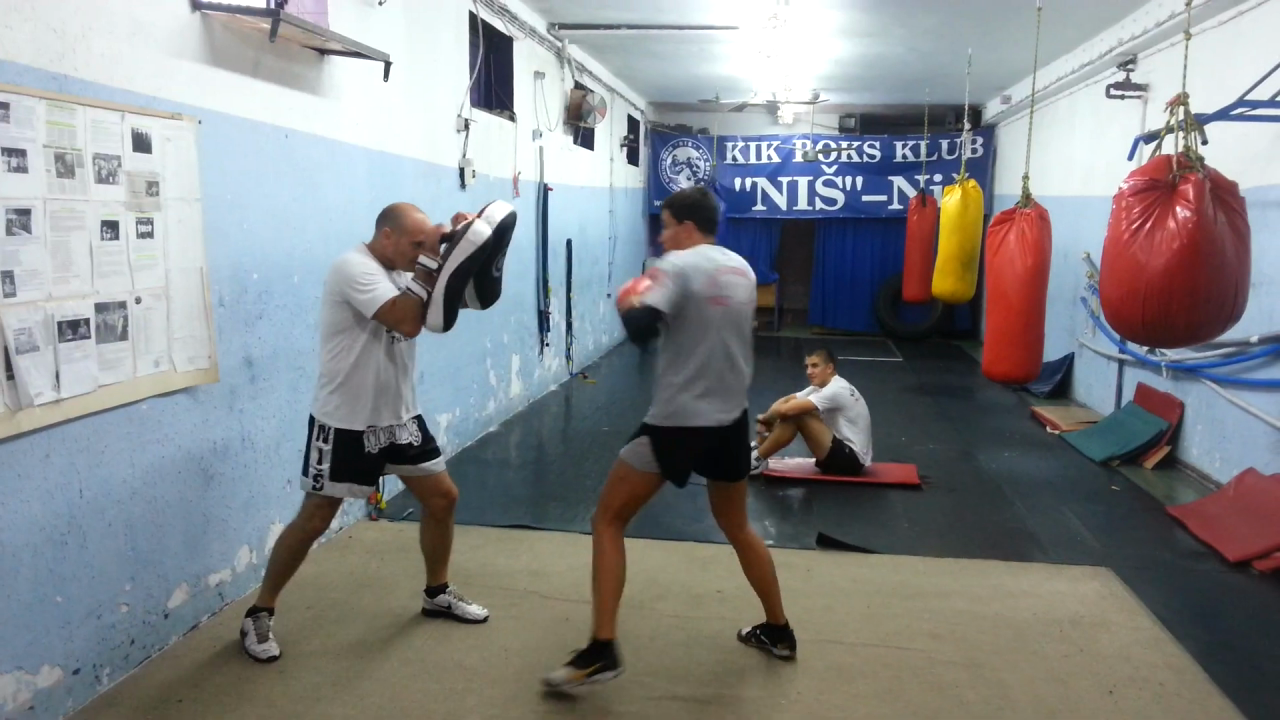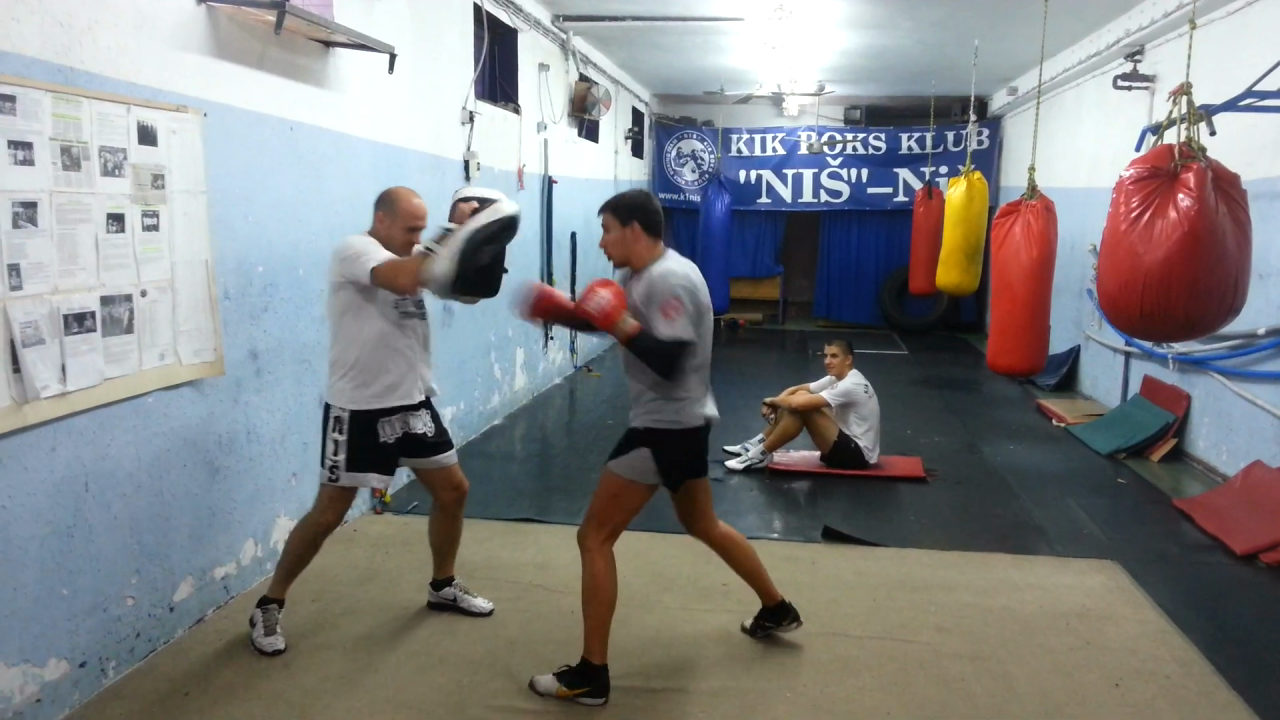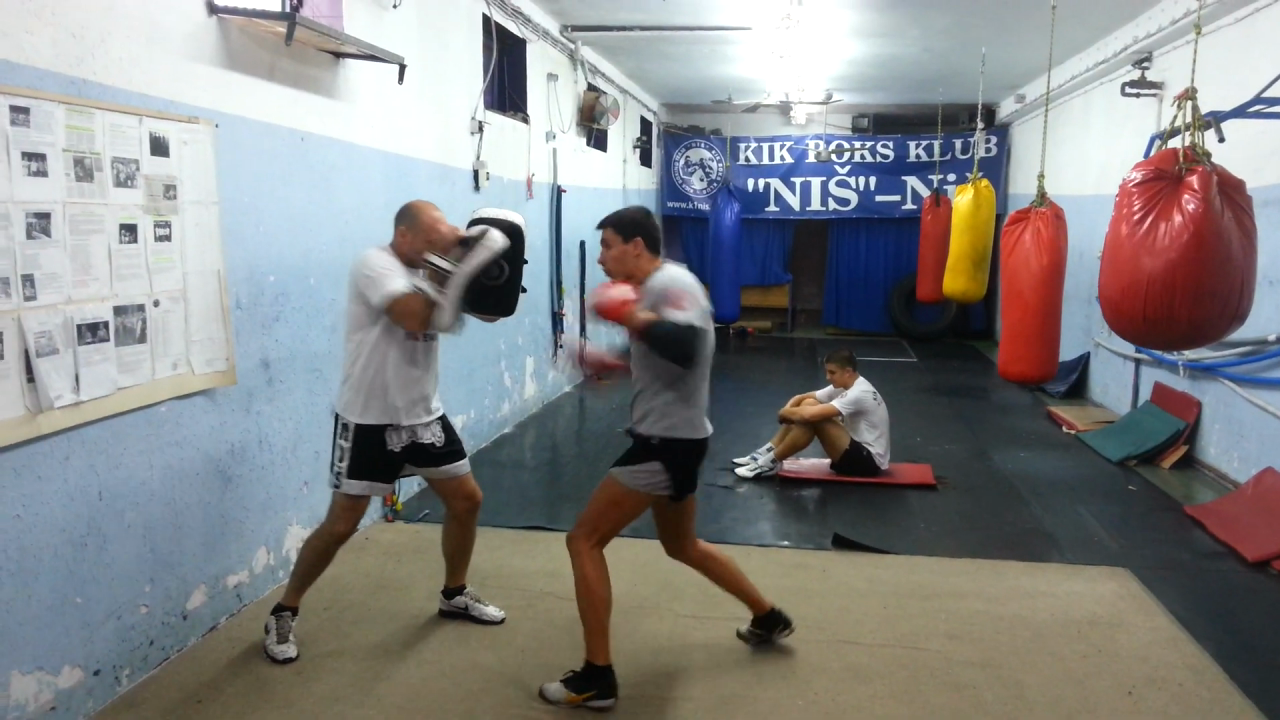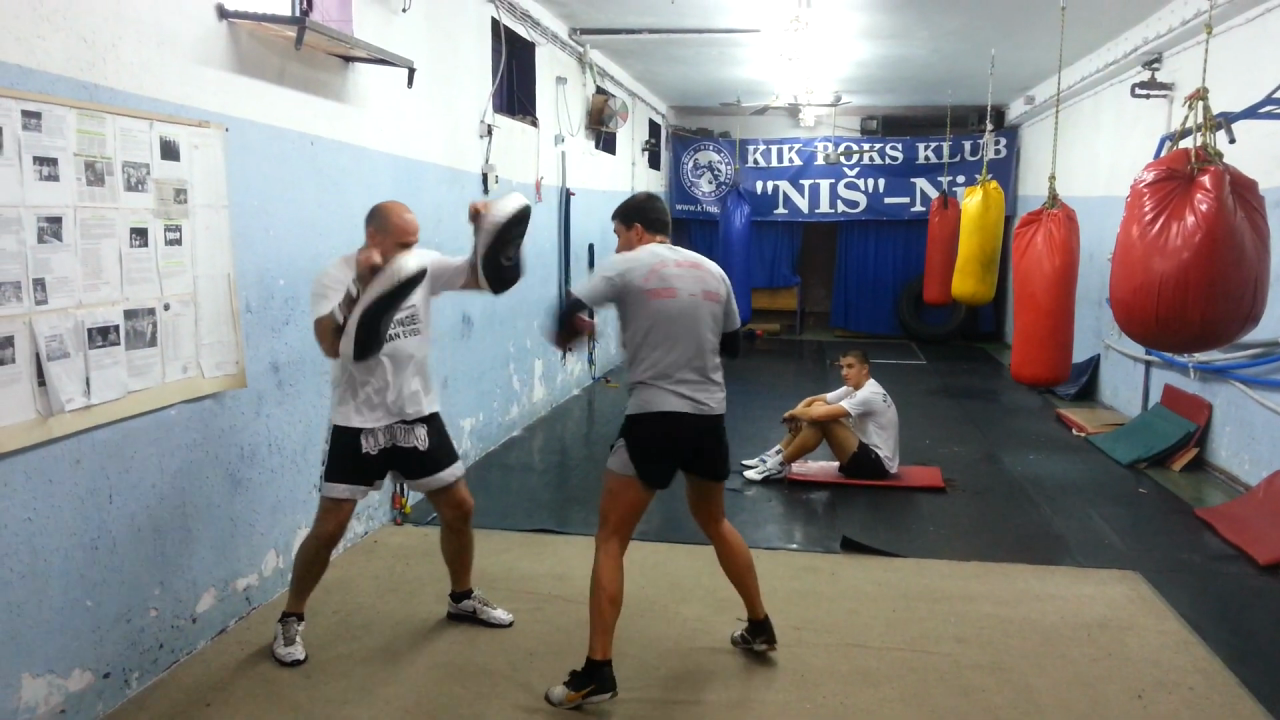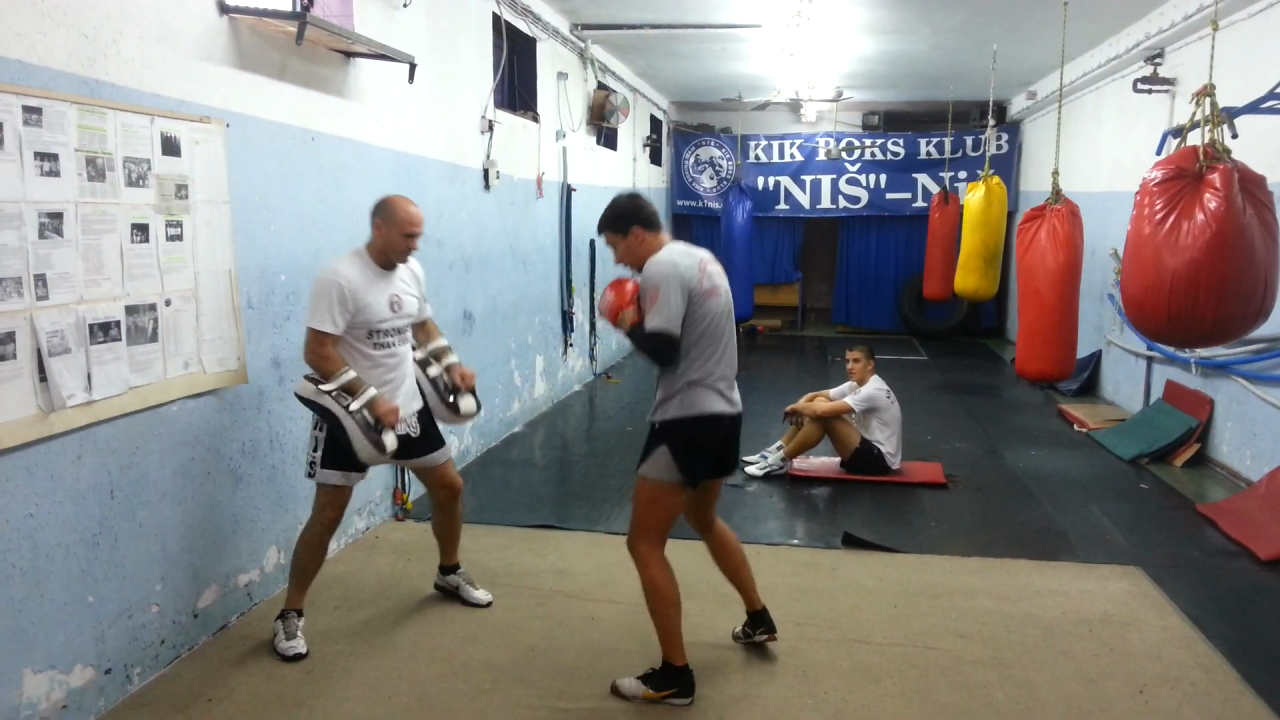
dt=0.4s
person 1, frame 1
left shoulder: (678, 265)
right shoulder: (742, 269)
left elbow: (643, 328)
left wrist: (633, 300)
left hip: (676, 423)
right hip: (731, 420)
left knee: (607, 521)
right knee: (737, 526)
left ankle: (601, 650)
right ankle: (779, 630)
person 1, frame 2
left shoulder: (668, 279)
right shoulder: (639, 272)
left elbow: (669, 362)
right elbow: (600, 314)
left wrist: (619, 323)
right wrist: (565, 309)
left hip: (665, 429)
right hip: (687, 425)
left knee: (594, 537)
right knee: (704, 525)
left ankle: (592, 674)
right ankle: (777, 608)
person 1, frame 3
left shoulder: (671, 282)
right shoulder: (650, 288)
left elbow: (685, 351)
left wrist: (632, 318)
left hip: (669, 439)
right hip: (675, 436)
left knee: (583, 541)
right knee: (682, 545)
left ankle: (597, 676)
right ankle: (768, 618)
person 1, frame 4
left shoulder: (629, 265)
right shoulder: (714, 273)
left elbow: (572, 307)
right elbow: (730, 344)
left wrist: (567, 333)
left hip: (654, 420)
right hip: (709, 417)
left knee: (610, 541)
right knee: (713, 521)
left ankle: (596, 672)
right ankle: (759, 628)
person 1, frame 5
left shoulder: (663, 267)
right shoulder: (700, 258)
left elbow: (661, 349)
left wrist: (626, 321)
right wrist: (642, 315)
left hip: (686, 419)
right hip: (725, 412)
left knee: (644, 544)
right knee: (705, 520)
left ankle: (675, 674)
right ankle: (758, 619)
person 2, frame 1
left shoulder: (400, 271)
right shoulder: (354, 269)
left elbow: (457, 300)
right elbow: (409, 323)
left wrist: (470, 246)
right wrist: (431, 262)
left hip: (397, 414)
right hip: (345, 421)
left knee: (443, 498)
right knee: (313, 521)
left ankle: (437, 593)
right ankle: (259, 614)
person 2, frame 2
left shoulder: (411, 258)
right shoulder: (354, 249)
left elbow: (468, 289)
right elbow: (404, 279)
left wrist: (469, 233)
right wrist: (454, 233)
left hip: (411, 401)
right hip: (358, 408)
left knee: (453, 490)
right knee: (328, 514)
left ankle: (443, 586)
right ankle: (270, 604)
person 2, frame 3
right shoulder: (373, 265)
right elbow: (413, 319)
right wrist: (444, 259)
left hip: (423, 413)
right hip: (369, 419)
left knee: (467, 499)
right knee: (341, 524)
left ankle: (455, 594)
right ankle: (284, 613)
person 2, frame 4
left shoulder: (423, 267)
right shoulder: (335, 277)
right elbow: (332, 344)
right wrist: (361, 285)
left hip: (418, 417)
right hip: (358, 423)
left knee: (458, 507)
right knee: (328, 529)
left ankle: (463, 598)
right ankle: (291, 619)
person 2, frame 5
left shoulder: (411, 271)
right shoulder: (339, 277)
right elbow: (317, 353)
left wrist: (450, 365)
right wrist: (367, 401)
left hip: (406, 406)
left knee: (449, 487)
right knee: (326, 516)
left ankle: (449, 573)
right ankle: (290, 615)
